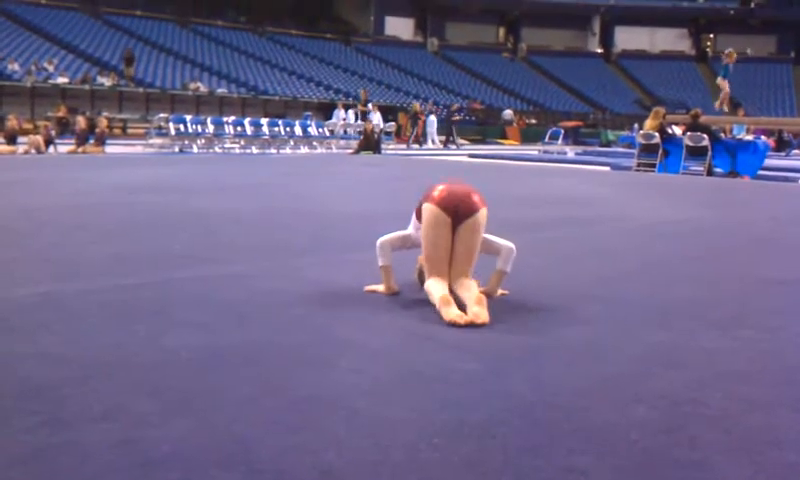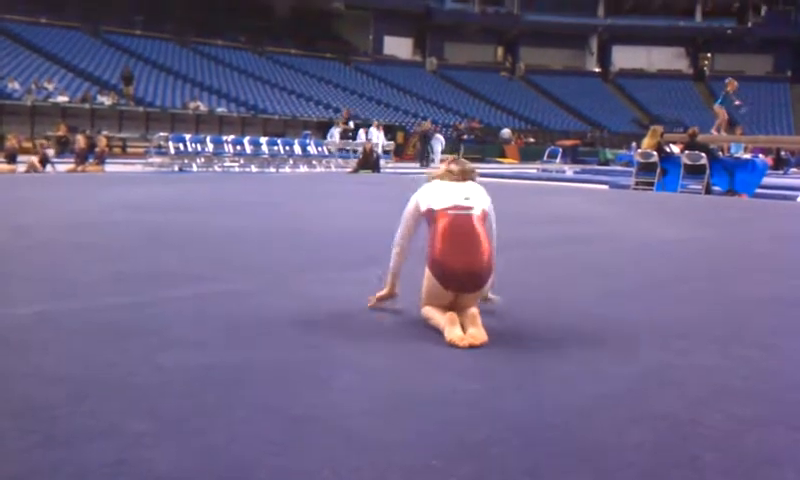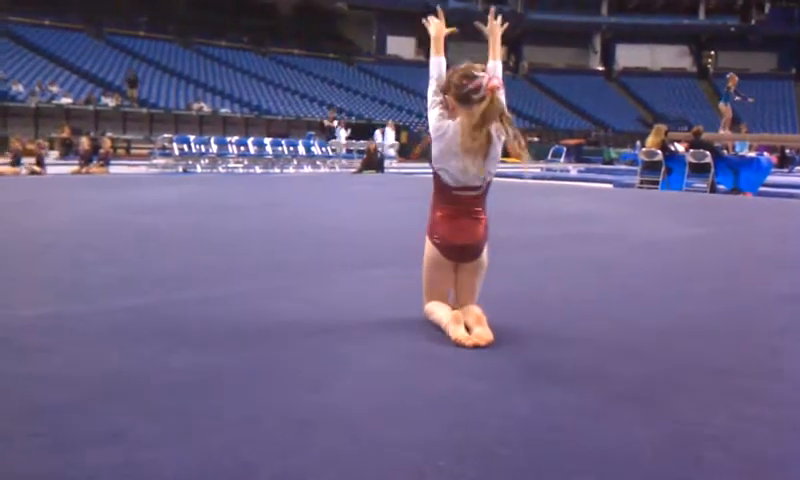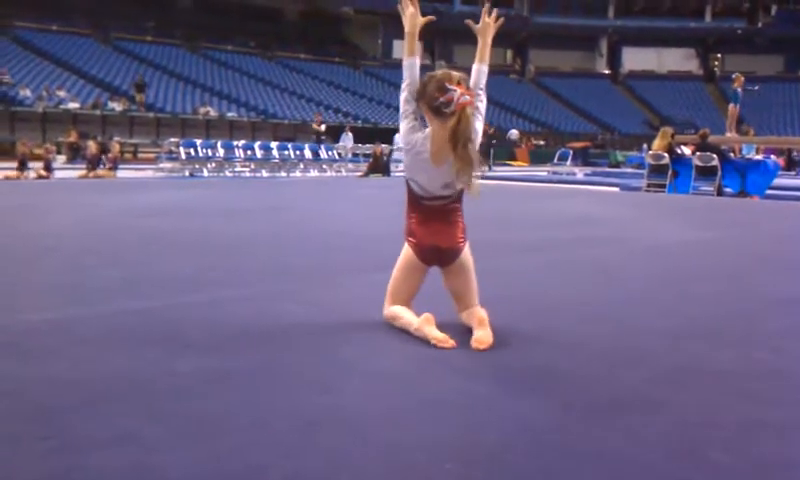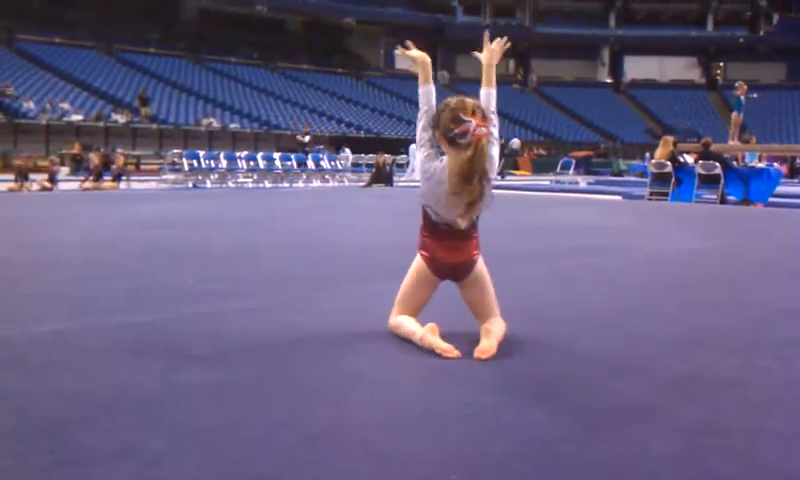
dt=0.5s
person 1, frame 1
left shoulder: (418, 234)
left elbow: (383, 244)
left wrist: (388, 286)
left hip: (439, 199)
right hip: (472, 201)
left knee: (436, 278)
right knee: (461, 277)
left ankle: (442, 299)
right ankle: (474, 298)
person 1, frame 2
left shoulder: (425, 191)
right shoulder: (481, 192)
left elbow: (400, 246)
left wrist: (390, 287)
right wrist: (485, 289)
left hip: (443, 259)
right hip: (479, 263)
left knee: (430, 307)
right knee: (466, 307)
left ankle: (448, 323)
right ankle: (472, 317)
person 1, frame 3
left shoulder: (443, 131)
right shoulder: (497, 133)
left elbow: (434, 90)
right elbow: (496, 87)
left wrist: (437, 39)
right wrist: (495, 43)
left hip: (443, 230)
right hip: (476, 232)
left knee: (433, 303)
right knee: (467, 304)
left ankle: (450, 320)
right ankle: (472, 318)
person 1, frame 4
left shoulder: (412, 141)
right shoulder: (470, 140)
left elbow: (407, 88)
right elbow: (479, 91)
left wrist: (412, 32)
right wrist: (485, 40)
left hip: (419, 238)
right hip: (454, 237)
left knee: (393, 309)
right knee: (469, 309)
left ankle: (419, 324)
right ankle: (480, 321)
person 1, frame 5
left shoulder: (430, 168)
right shoulder: (487, 166)
left elbow: (425, 116)
right elbow: (490, 115)
left wrist: (424, 66)
right wrist: (489, 65)
left hip: (432, 255)
right hip: (468, 256)
left knee: (398, 318)
right knee: (495, 321)
left ankle: (425, 335)
right ankle: (490, 333)
